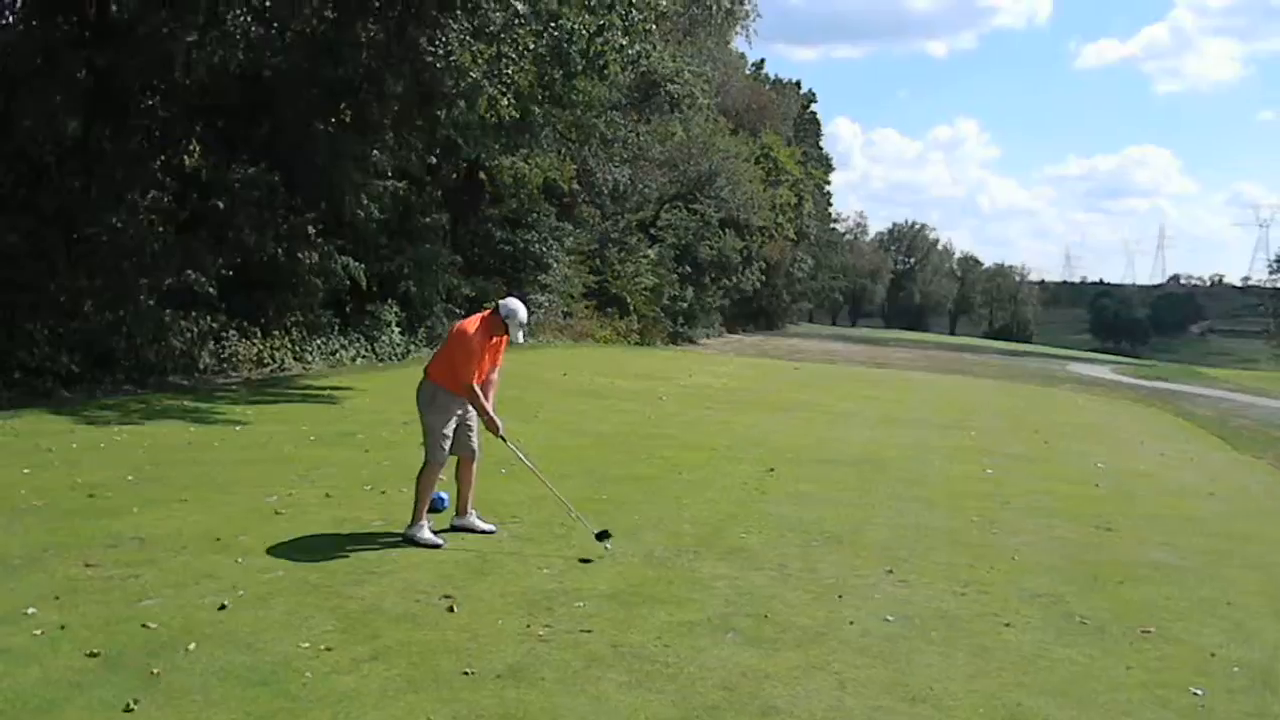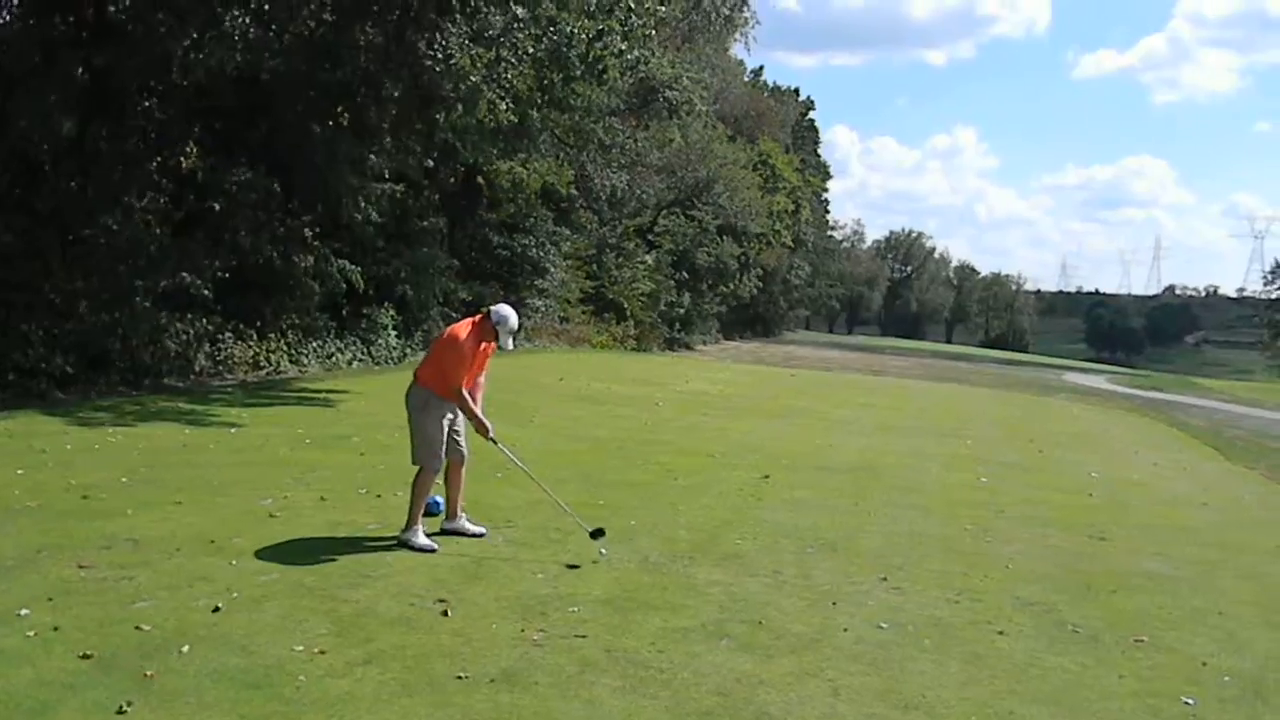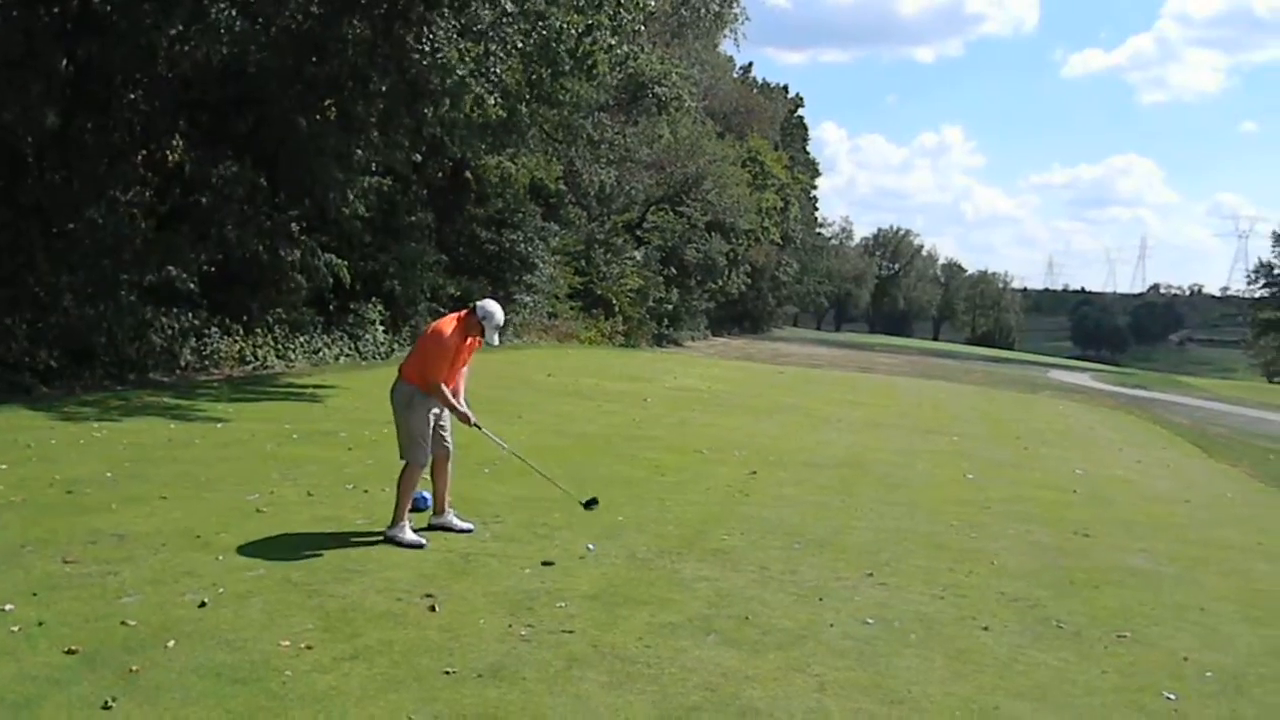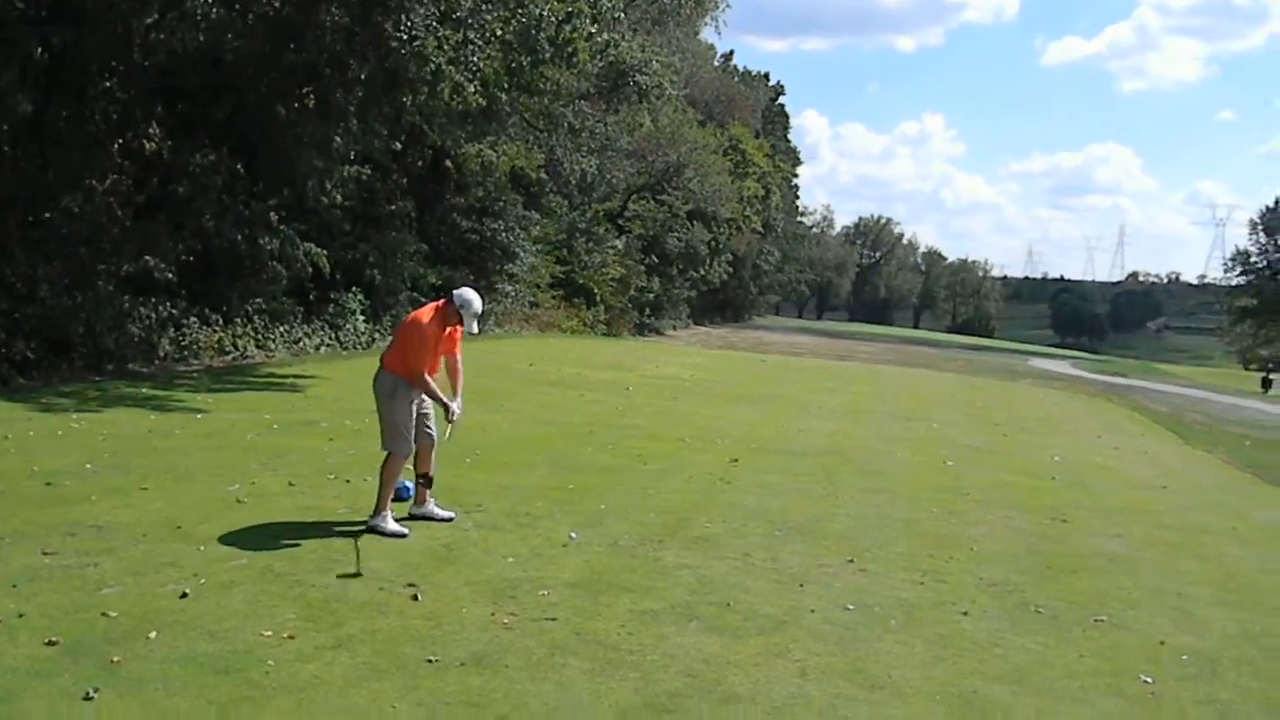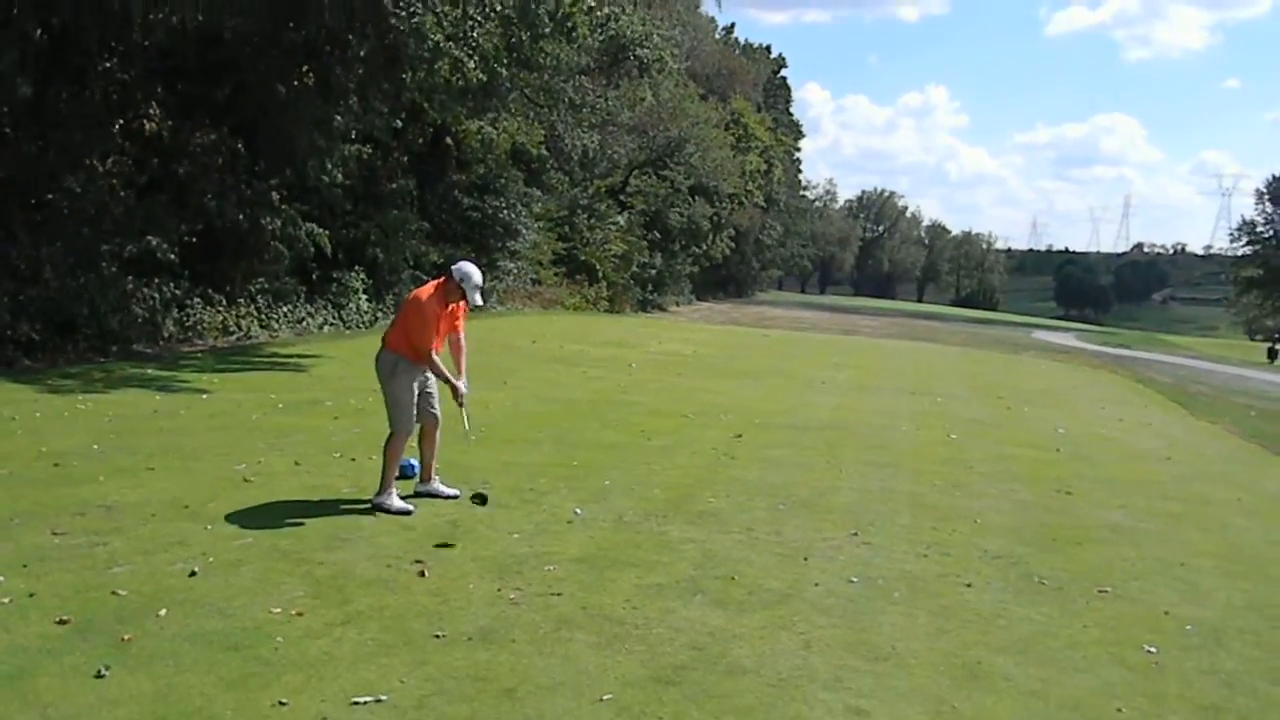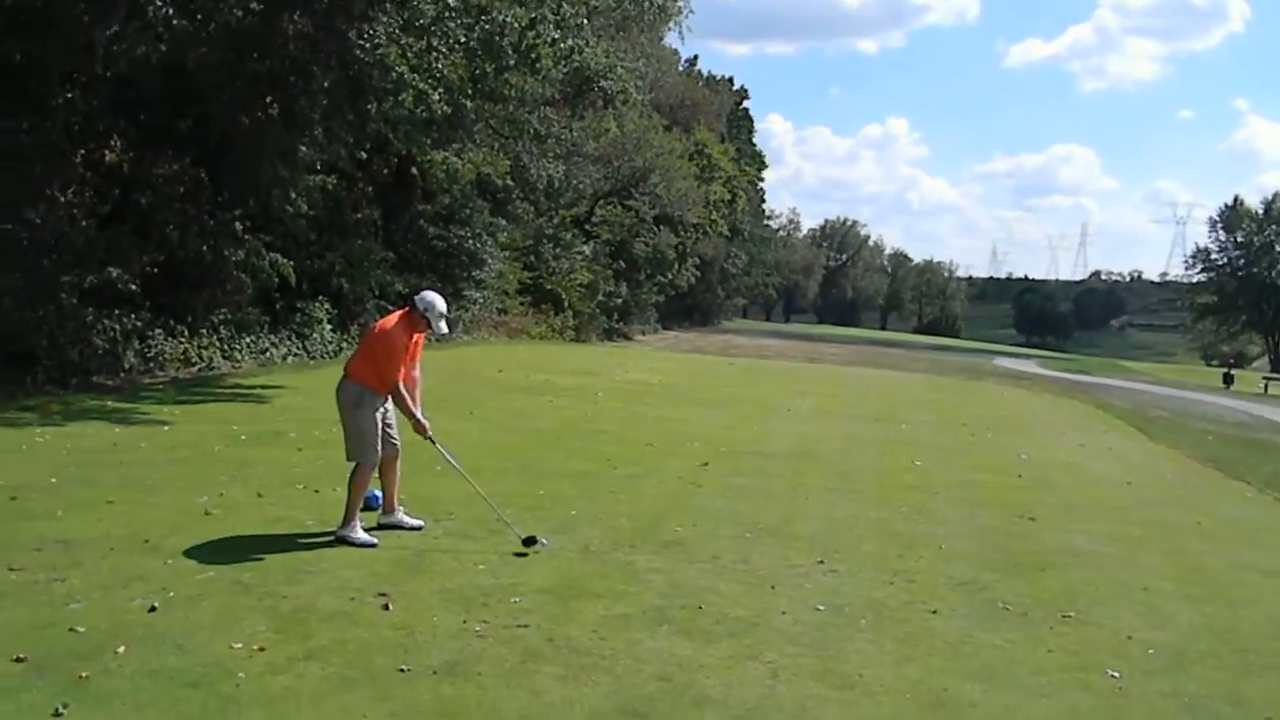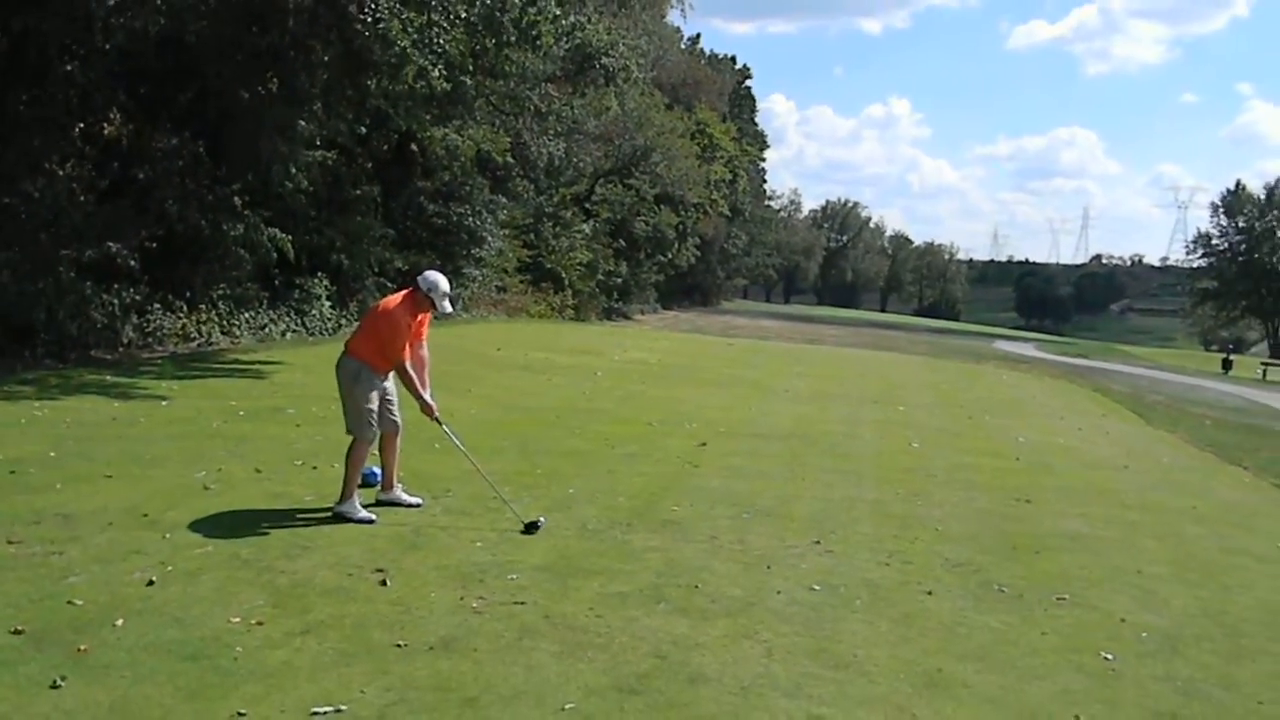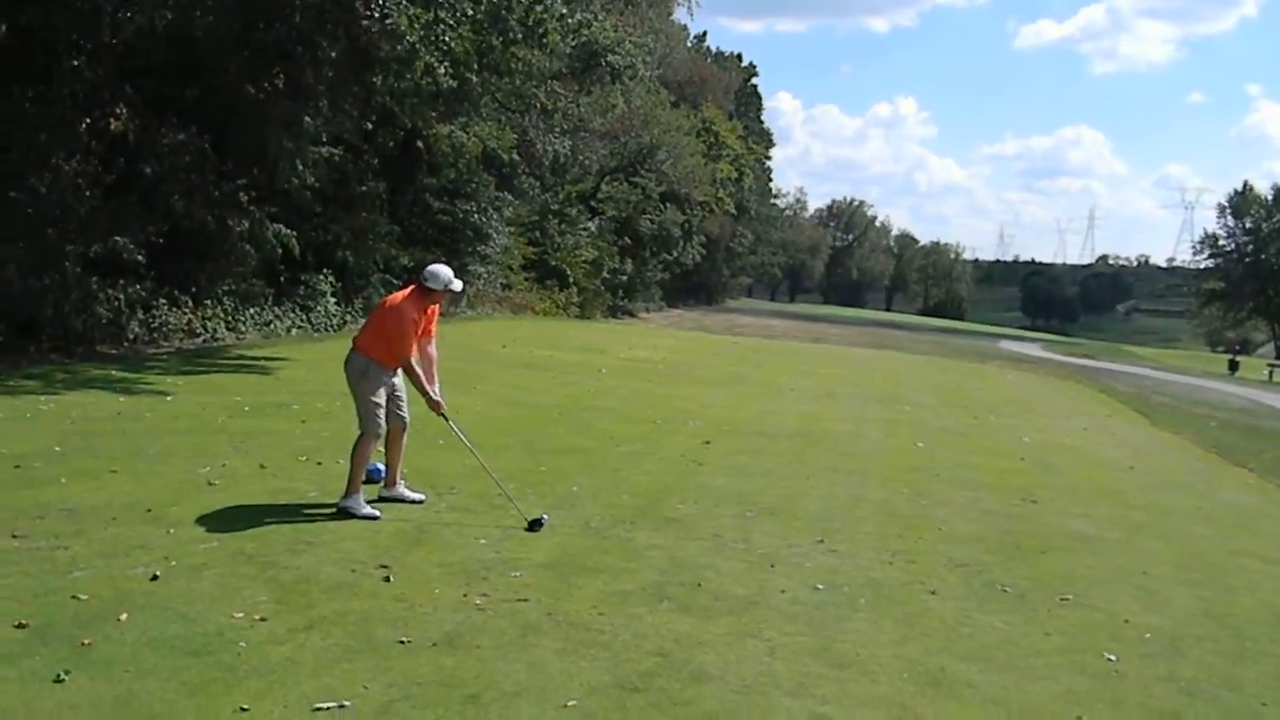
dt=0.4s
person 1, frame 1
left shoulder: (500, 334)
right shoulder: (469, 334)
left elbow: (491, 372)
right elbow: (469, 385)
left wrist: (489, 409)
right wrist: (488, 416)
left hip: (464, 397)
right hip: (438, 394)
left knee: (469, 455)
right knee: (437, 458)
left ankle: (464, 516)
right ankle: (417, 525)
person 1, frame 2
left shoulder: (486, 339)
right shoulder: (460, 340)
left elbow: (479, 376)
right elbow: (458, 390)
left wrist: (478, 413)
right wrist: (477, 420)
left hip: (450, 401)
right hip: (428, 399)
left knee: (458, 459)
right knee: (431, 464)
left ankle: (453, 519)
right ankle: (412, 530)
person 1, frame 3
left shoulder: (472, 334)
right shoulder: (444, 335)
left elbow: (461, 366)
right elbow: (435, 383)
left wrist: (460, 400)
right wrist: (457, 410)
left hip: (435, 395)
right hip: (413, 393)
left knee: (443, 453)
right knee: (418, 458)
left ankle: (441, 514)
right ankle: (398, 525)
person 1, frame 4
left shoulder: (452, 323)
right shoulder: (423, 325)
left elbow: (454, 360)
right elbow: (420, 375)
left wrist: (457, 399)
right wrist: (444, 403)
left hip: (417, 385)
right hip: (396, 384)
left knee: (427, 443)
right knee: (401, 449)
left ankle: (422, 504)
right ankle: (380, 516)
person 1, frame 5
left shoulder: (456, 301)
right shoulder: (424, 302)
left elbow: (457, 338)
right elbow: (428, 353)
left wrist: (461, 377)
right wrist: (451, 383)
left hip: (422, 364)
right hip: (398, 362)
left knee: (432, 421)
right knee: (402, 427)
left ankle: (427, 481)
right ankle: (385, 493)
person 1, frame 6
left shoulder: (416, 330)
right shoulder: (392, 333)
left elbow: (412, 371)
right elbow: (396, 386)
left wrist: (418, 411)
right wrist: (415, 419)
left hip: (379, 394)
right hip: (359, 393)
left knee: (392, 452)
right knee: (369, 459)
left ankle: (390, 513)
right ankle: (349, 526)
person 1, frame 7
left shoulder: (421, 310)
right shoulder: (395, 313)
left elbow: (420, 349)
right elbow: (402, 366)
left wrist: (426, 391)
right wrist: (421, 400)
left hip: (380, 370)
right hip: (358, 369)
left knee: (392, 428)
right knee: (366, 434)
left ankle: (389, 489)
right ankle: (346, 502)
person 1, frame 8
left shoulder: (430, 306)
right shoulder: (403, 310)
left elbow: (428, 346)
right elbow: (409, 362)
left wrist: (435, 387)
right wrist: (428, 396)
left hip: (389, 367)
right hip: (367, 366)
left knee: (399, 425)
right knee: (373, 429)
left ankle: (392, 486)
right ankle: (351, 497)
